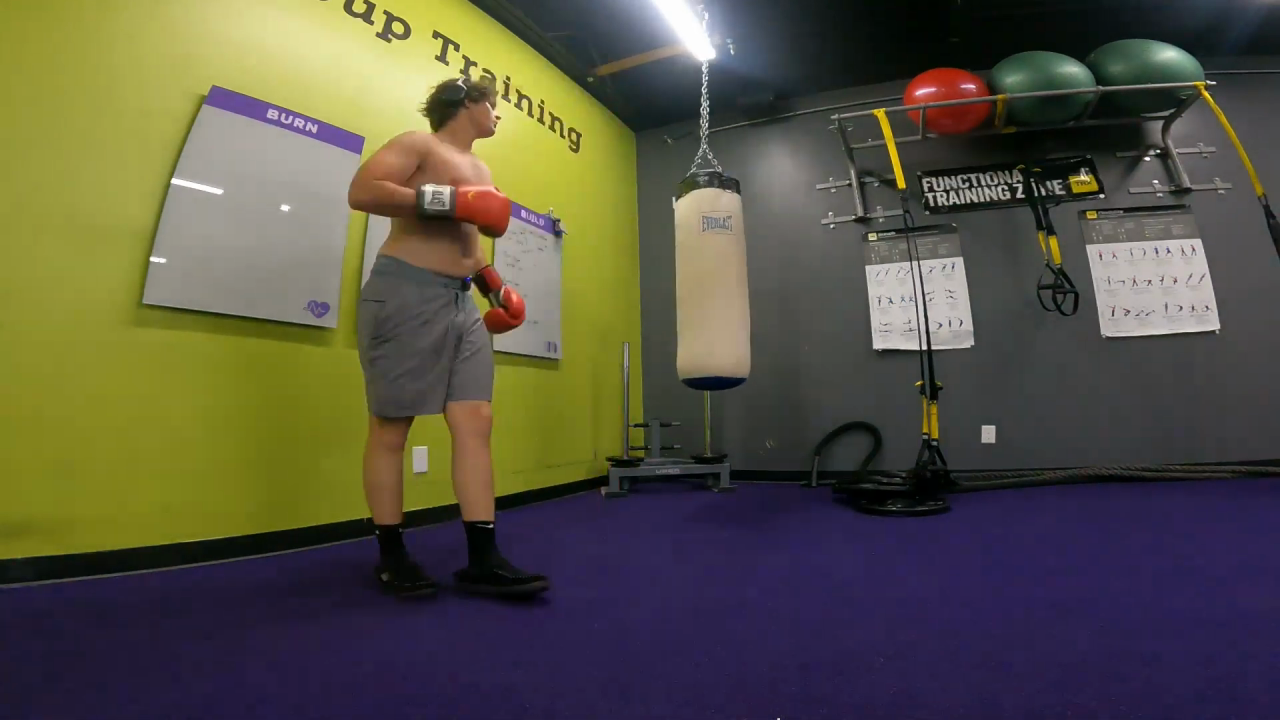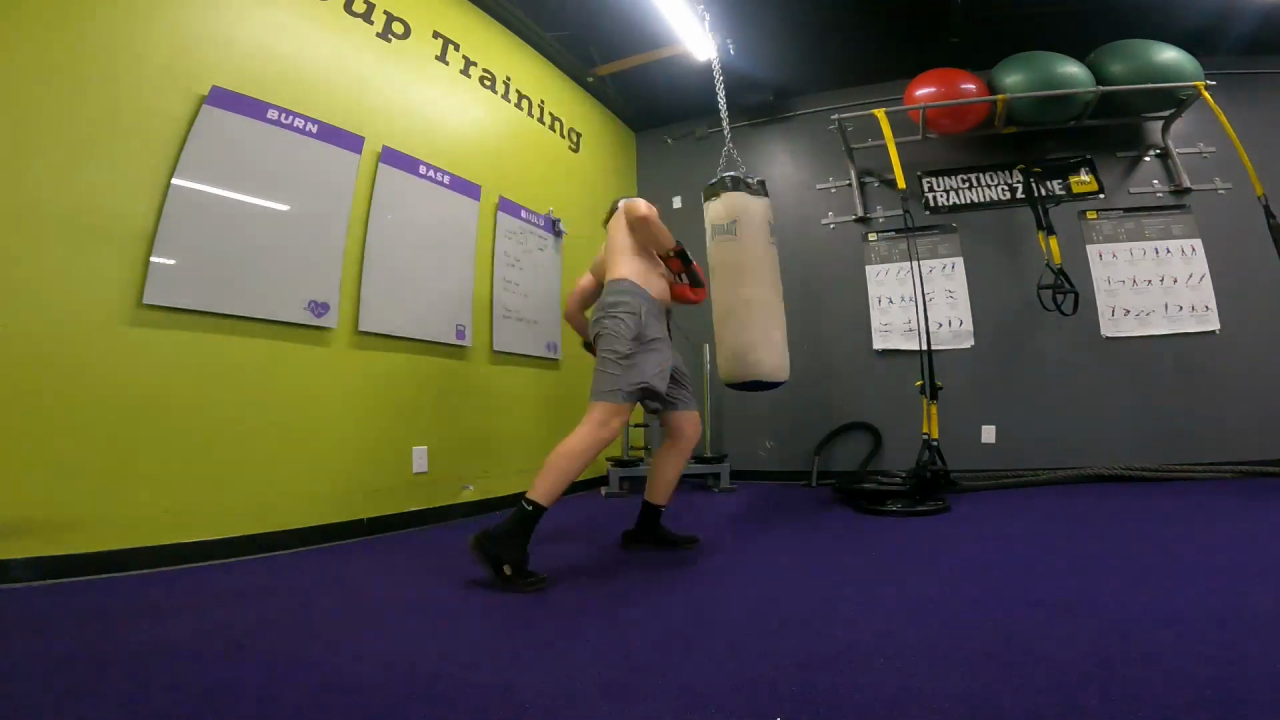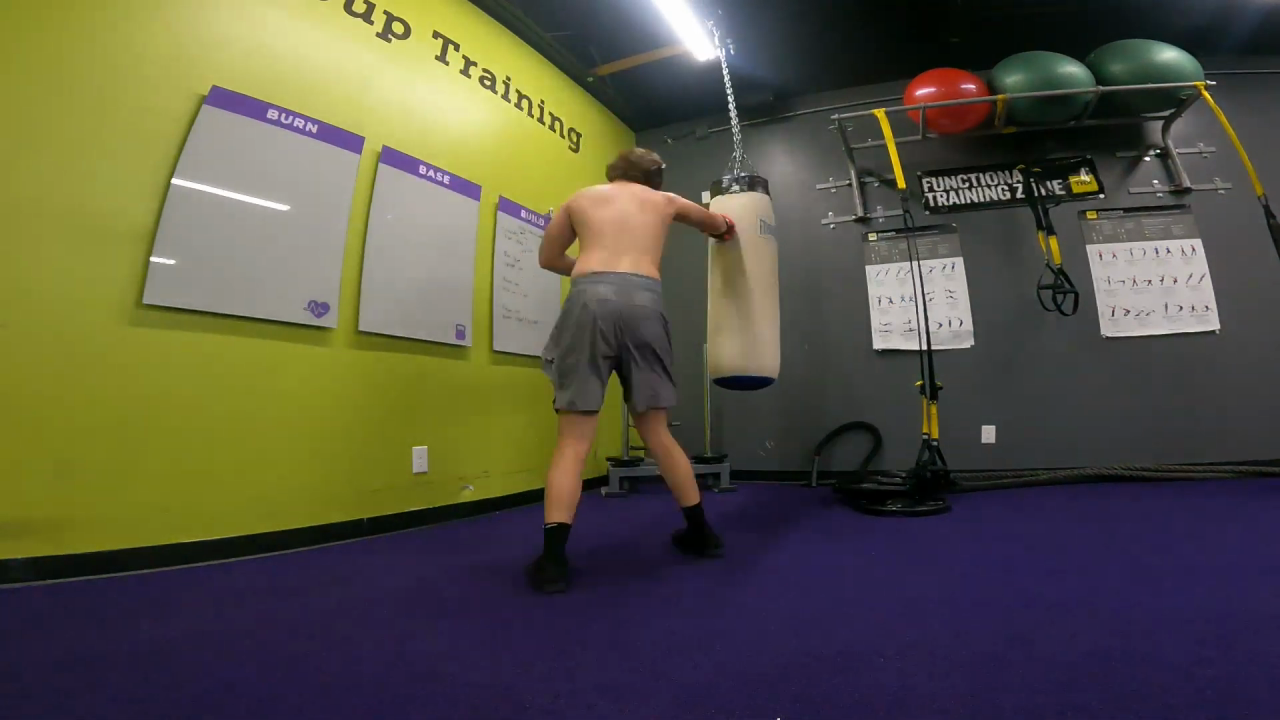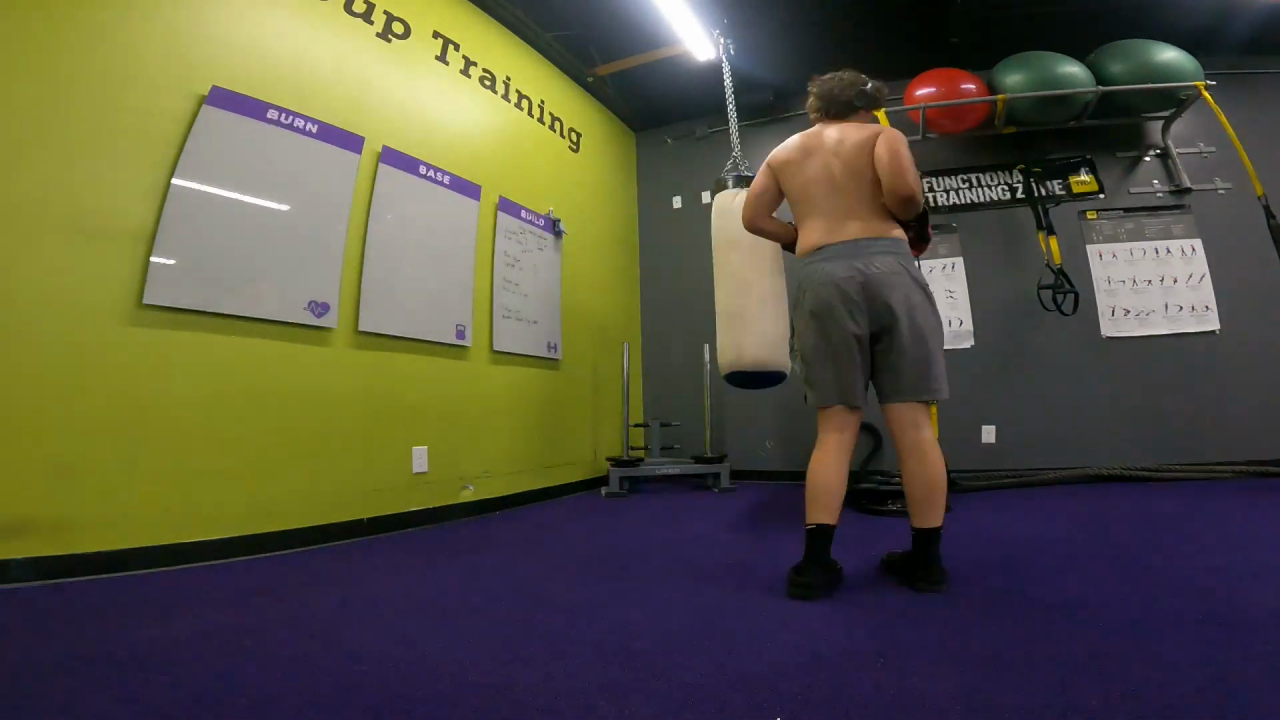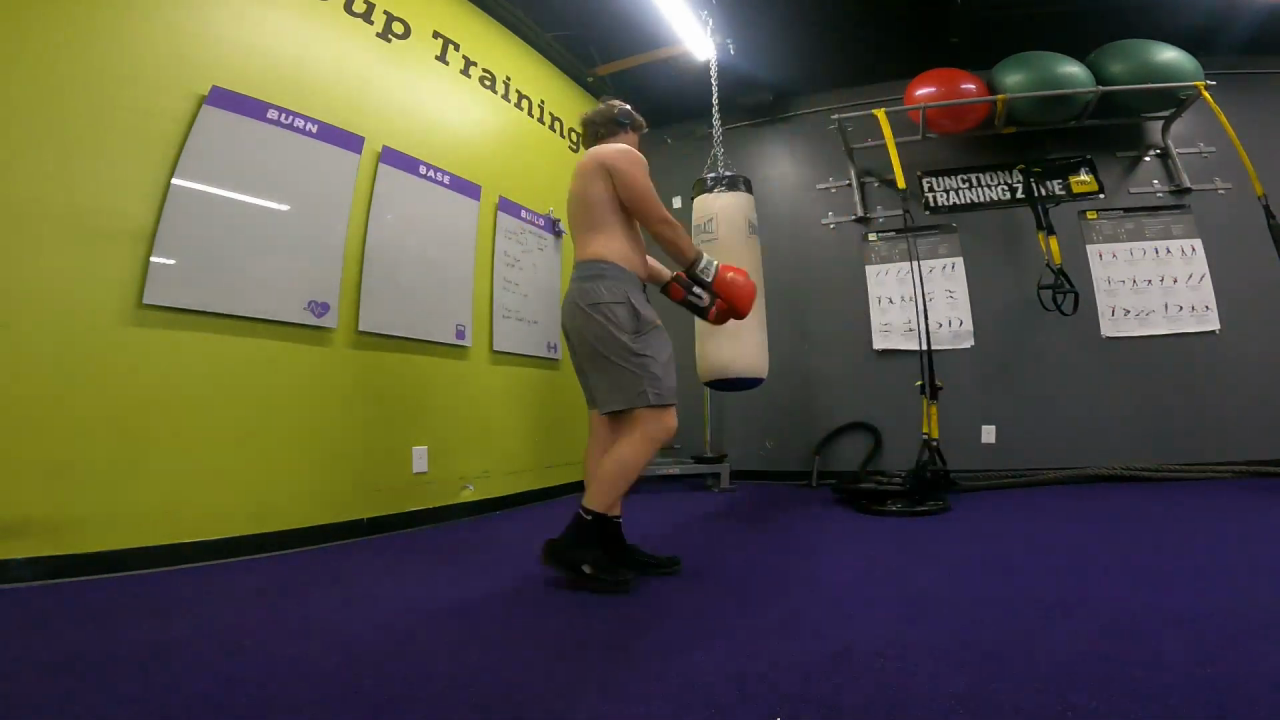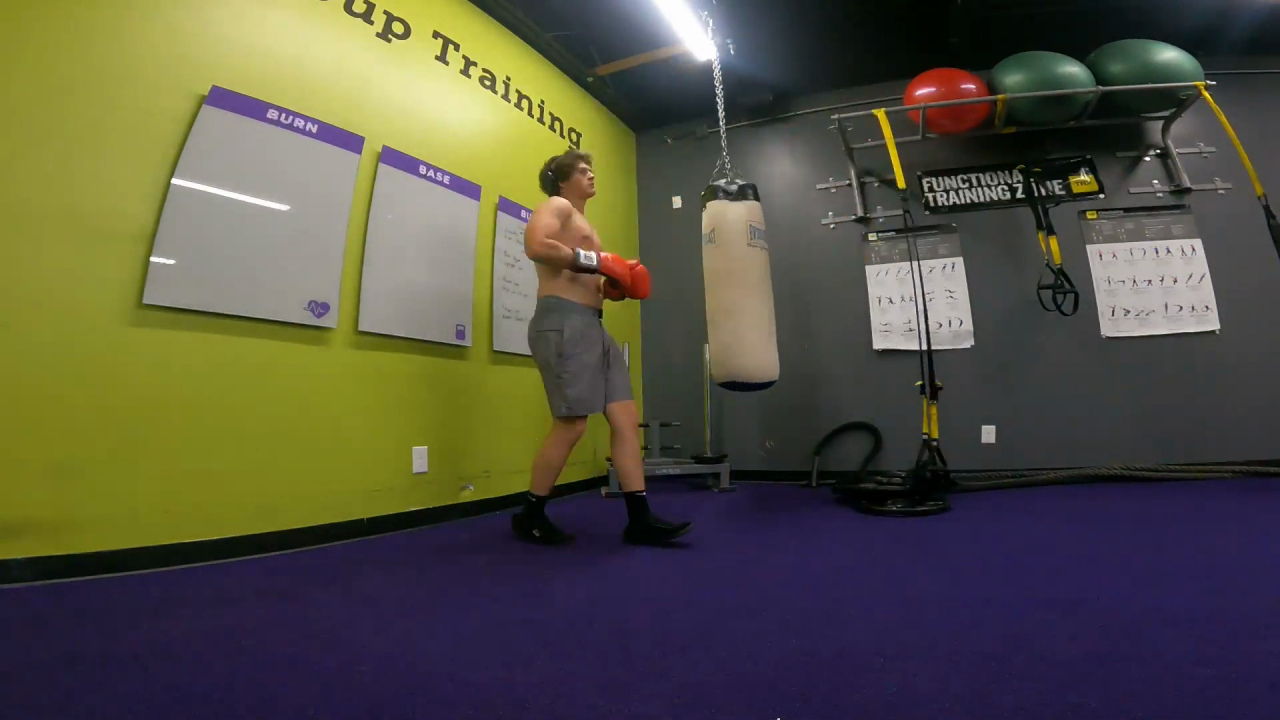
dt=0.2s
person 1, frame 1
left shoulder: (472, 166)
right shoulder: (418, 144)
right elbow: (361, 192)
left wrist: (495, 286)
right wrist: (444, 201)
left hip: (456, 304)
right hip: (405, 298)
left knee: (474, 424)
right knee: (391, 428)
left ankle: (484, 561)
right ankle: (392, 554)
person 1, frame 2
left shoulder: (609, 253)
right shoulder: (633, 212)
left elbow: (571, 307)
right elbow: (645, 216)
left wrist: (593, 341)
right wrist: (682, 260)
right hip: (632, 317)
left knee: (687, 428)
right knee: (599, 424)
left ankle: (648, 526)
right ankle: (510, 538)
person 1, frame 3
left shoulder: (581, 196)
right shoulder: (663, 200)
left elbow: (548, 257)
right elbow: (715, 223)
right wrist: (727, 229)
left hip: (587, 303)
right hip: (644, 303)
left knee: (573, 437)
right knee: (655, 430)
left ankle: (553, 557)
right ankle: (699, 530)
person 1, frame 4
left shoulder: (786, 151)
right shoulder: (881, 136)
left elbow: (753, 217)
right elbow: (903, 188)
right wrist: (911, 221)
left hip: (825, 282)
right hip: (893, 274)
left knee: (836, 425)
right knee: (913, 428)
left ankle: (815, 563)
right ankle: (925, 558)
person 1, frame 5
left shoulder: (591, 171)
right shoulder: (620, 154)
right elbow: (658, 222)
left wrist: (689, 290)
right wrist: (706, 270)
left hip: (595, 299)
right hip: (610, 299)
left knee: (612, 428)
right knee: (656, 424)
left ankle: (609, 545)
right ankle: (578, 541)
person 1, frame 6
left shoulder: (576, 221)
right shoulder: (557, 208)
right elbow: (535, 245)
left wrist: (615, 282)
right wrist: (594, 262)
left hip: (589, 328)
right hip: (565, 326)
left knee: (626, 421)
right knee: (571, 426)
left ankle: (640, 520)
right ankle: (531, 515)
